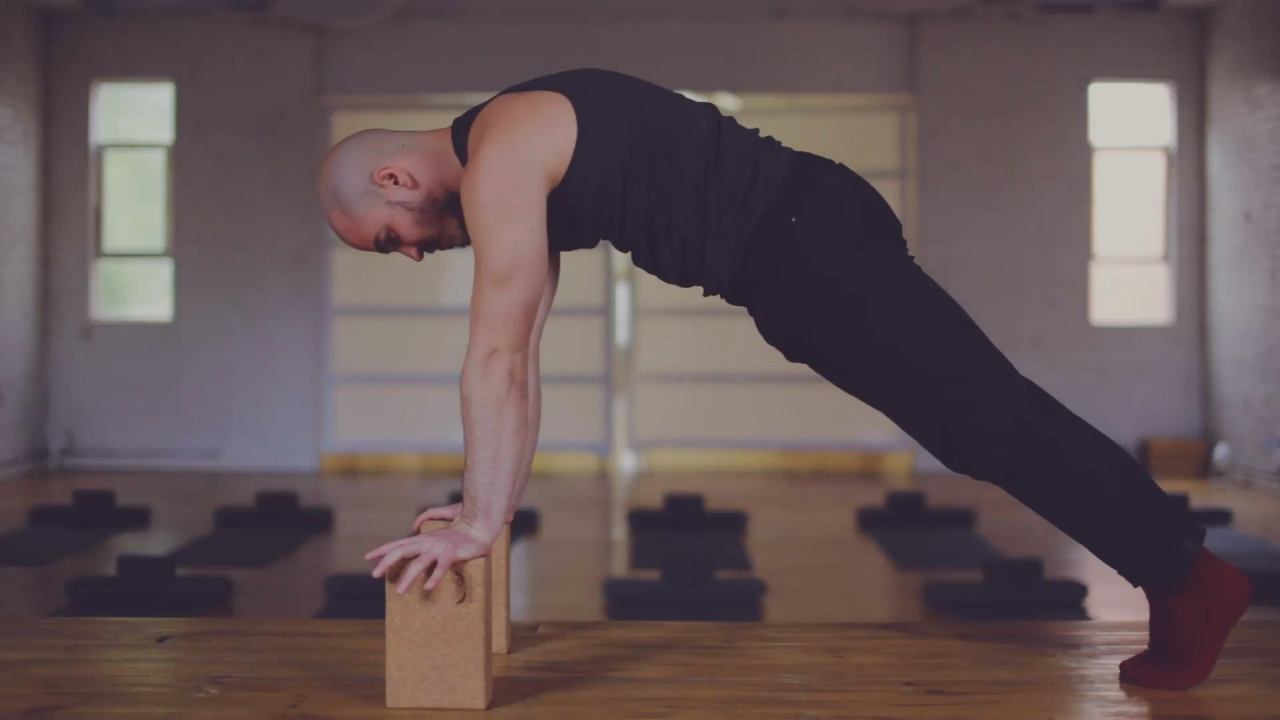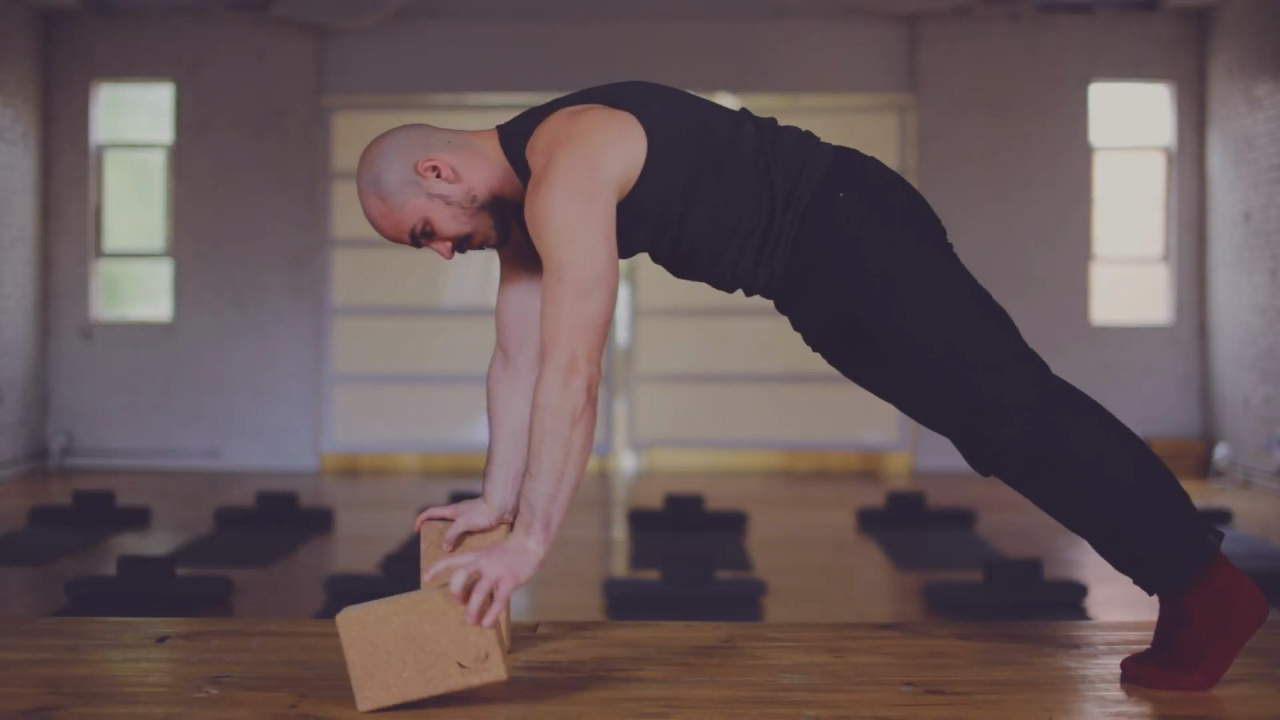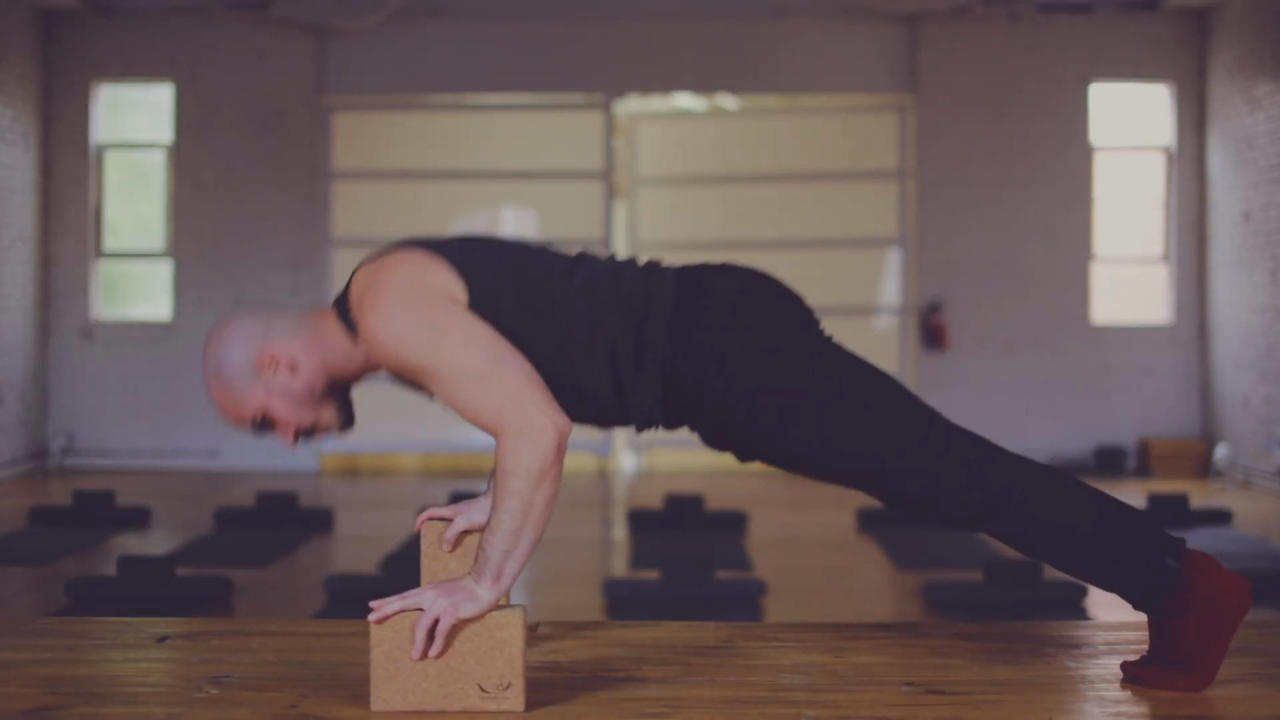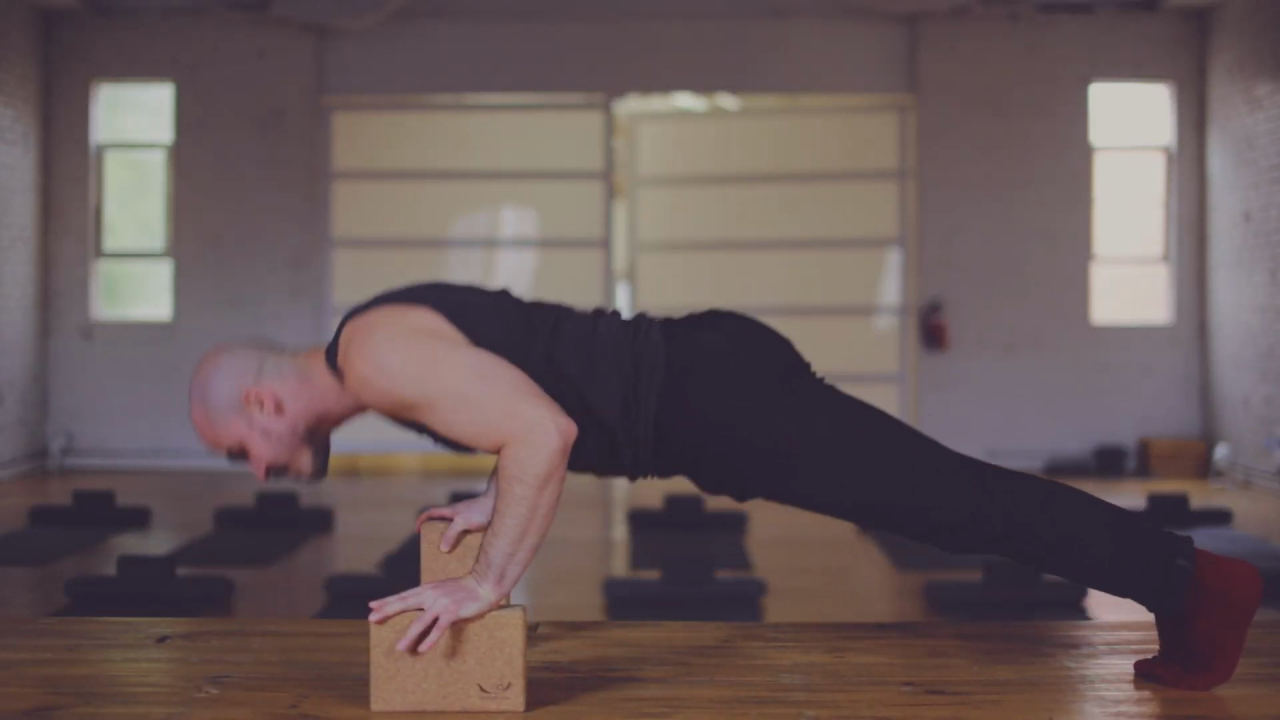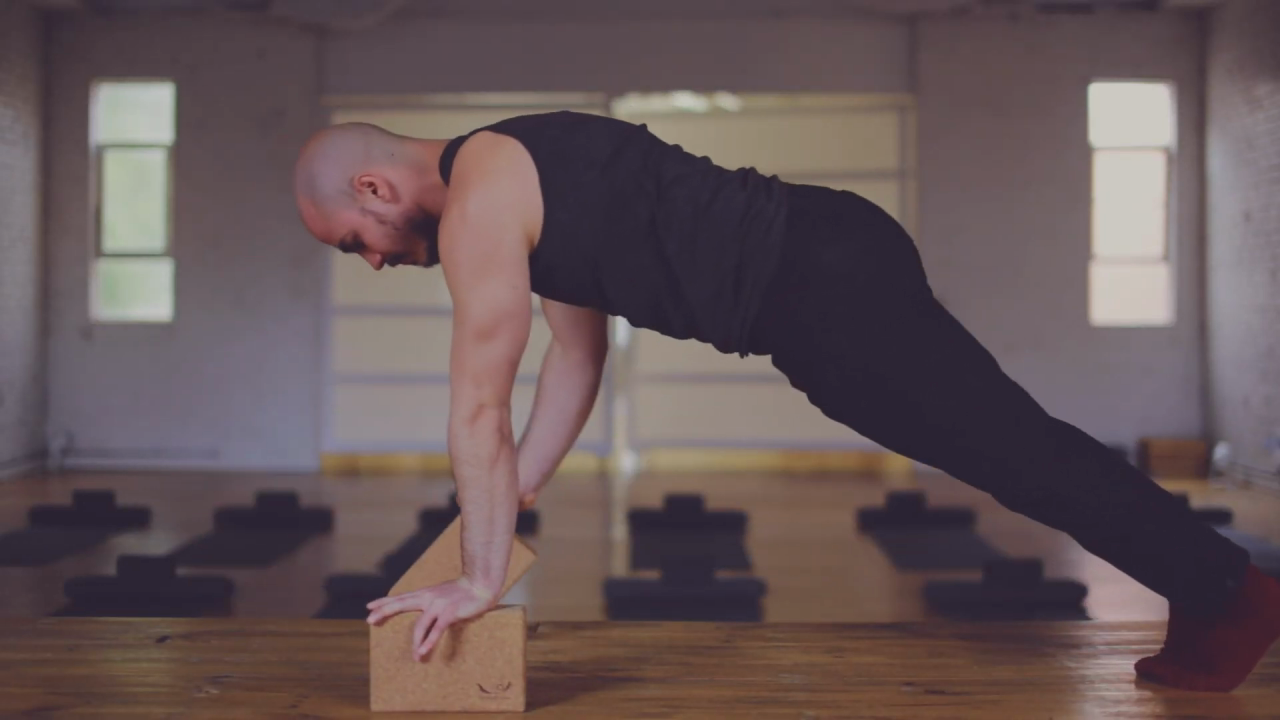
dt=1s
person 1, frame 1
left shoulder: (499, 159)
right shoulder: (509, 174)
left elbow: (496, 354)
right elbow: (517, 352)
left wrist: (480, 523)
right wrist: (490, 503)
left hip: (806, 238)
right hip: (792, 248)
left knee: (991, 420)
right knee: (980, 421)
left ankle: (1190, 578)
right ankle: (1175, 578)
person 1, frame 2
left shoulder: (565, 173)
right shoulder: (517, 191)
left elbow: (570, 370)
right elbow: (519, 355)
left wrist: (531, 540)
right wrist: (497, 498)
left hip: (850, 230)
right hip: (817, 265)
left knee: (1017, 413)
right knee: (1001, 423)
left ankle: (1207, 586)
right ankle: (1191, 590)
person 1, frame 3
left shoulder: (387, 317)
right shoulder: (396, 304)
left elbow: (542, 430)
left wrist: (486, 581)
right wrist: (506, 501)
left hip: (720, 347)
right hip: (709, 335)
left knee: (955, 479)
right knee: (944, 477)
left ankle: (1180, 584)
right ankle: (1168, 585)
person 1, frame 4
left shoulder: (378, 356)
right shoulder: (392, 331)
left elbow: (550, 436)
left wrist: (486, 584)
right wrist: (506, 500)
left hip: (713, 399)
right hip: (706, 381)
left knee: (960, 505)
right knee: (953, 501)
left ankle: (1196, 587)
right ankle: (1177, 584)
person 1, frame 5
left shoulder: (477, 203)
right shoulder: (519, 175)
left elbow: (479, 404)
right elbow: (578, 346)
left wrist: (480, 577)
right wrist: (516, 485)
left hip: (821, 289)
right hip: (826, 257)
left knee: (1018, 456)
right knee: (1016, 449)
